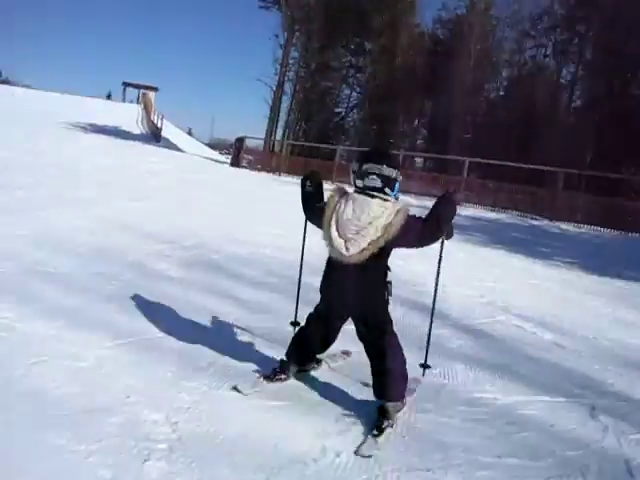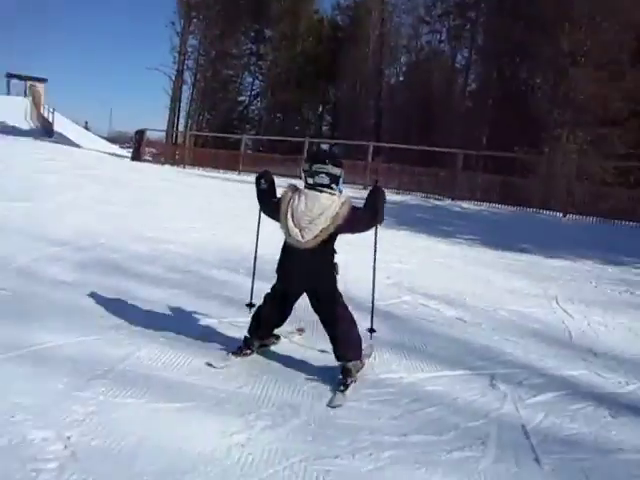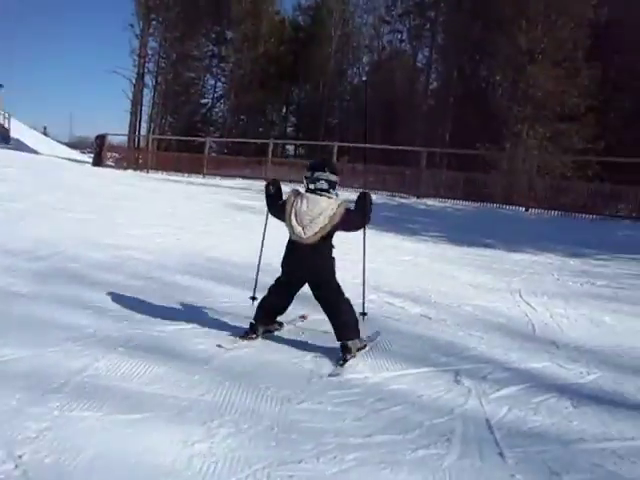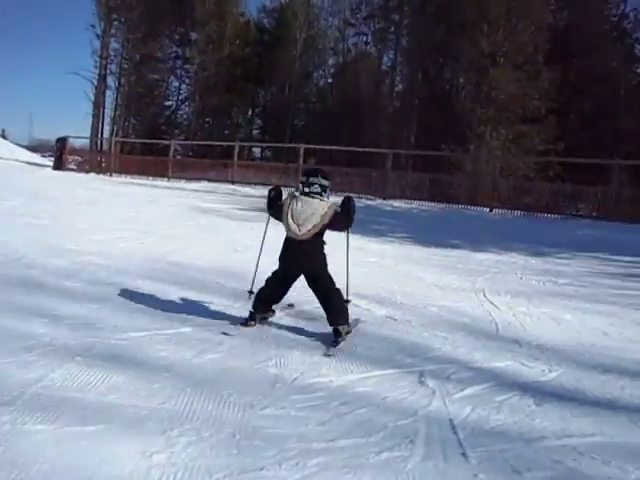
dt=0.1s
person 1, frame 1
left shoulder: (338, 205)
right shoulder: (395, 218)
left elbow: (315, 213)
right elbow: (428, 231)
left wrist: (311, 187)
right wrist: (446, 207)
left hip: (334, 286)
right hip: (370, 294)
left knee: (321, 324)
right knee: (382, 342)
left ankle: (293, 363)
right ankle: (391, 400)
person 1, frame 2
left shoulder: (291, 199)
right shoulder: (340, 209)
left elbow: (269, 206)
right elbow: (367, 218)
left wrist: (264, 185)
right wrist: (377, 199)
left hip: (290, 268)
right hip: (321, 274)
left knee: (277, 302)
right knee: (336, 314)
left ankle: (255, 339)
right ankle: (349, 361)
person 1, frame 3
left shoulder: (293, 202)
right shoulder: (336, 210)
left elbow: (276, 209)
right elbow: (358, 221)
left wrist: (272, 192)
right wrist: (364, 203)
left hip: (293, 261)
right hip: (321, 265)
left knee: (281, 291)
right knee: (334, 300)
left ankle: (261, 323)
right ankle: (350, 340)
person 1, frame 4
left shoulder: (289, 204)
right shoulder: (326, 211)
left elbow: (274, 211)
right elbow: (344, 222)
left wrist: (273, 196)
right wrist: (348, 207)
left hip: (289, 256)
right hip: (314, 259)
left knee: (277, 283)
right knee: (327, 290)
left ankle: (258, 311)
right ankle: (340, 325)
